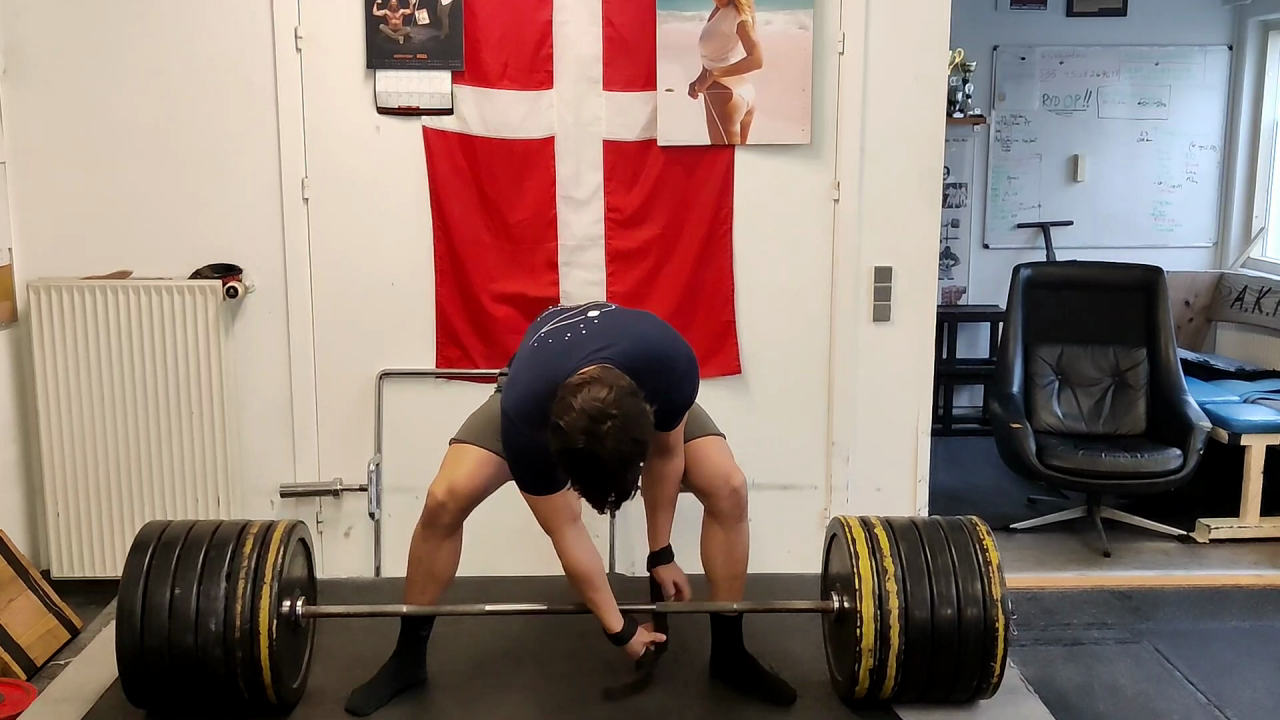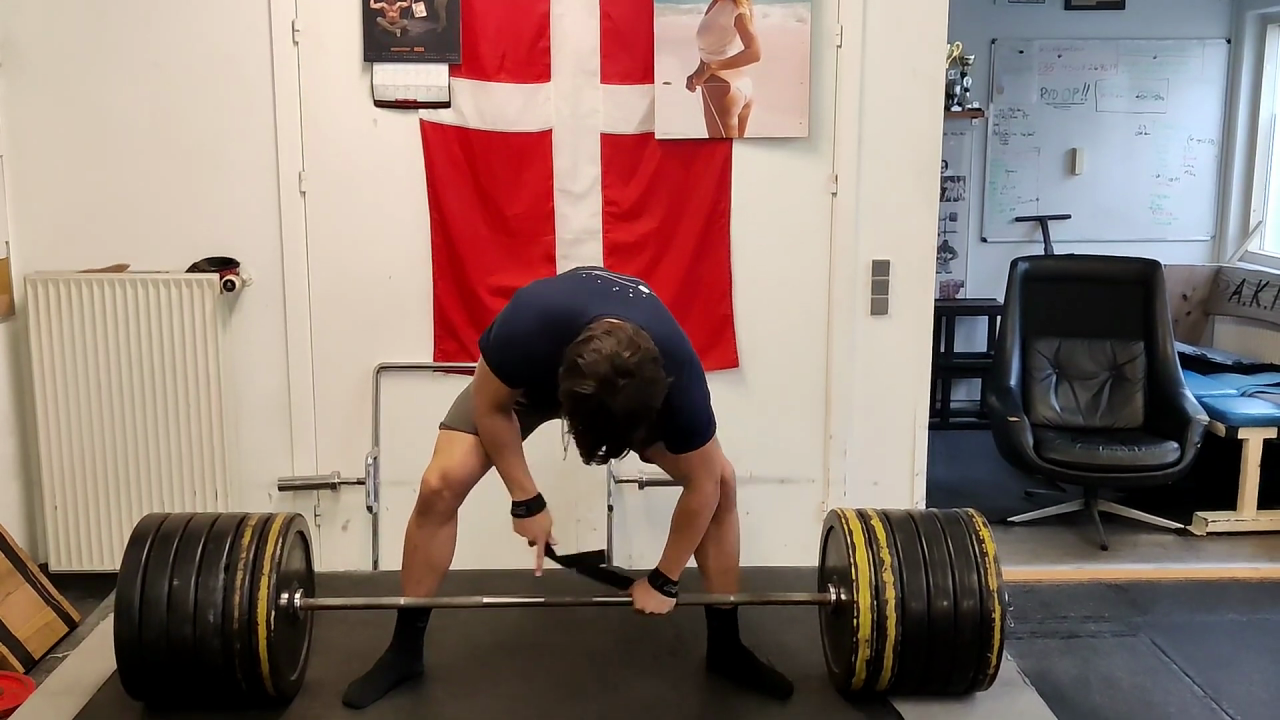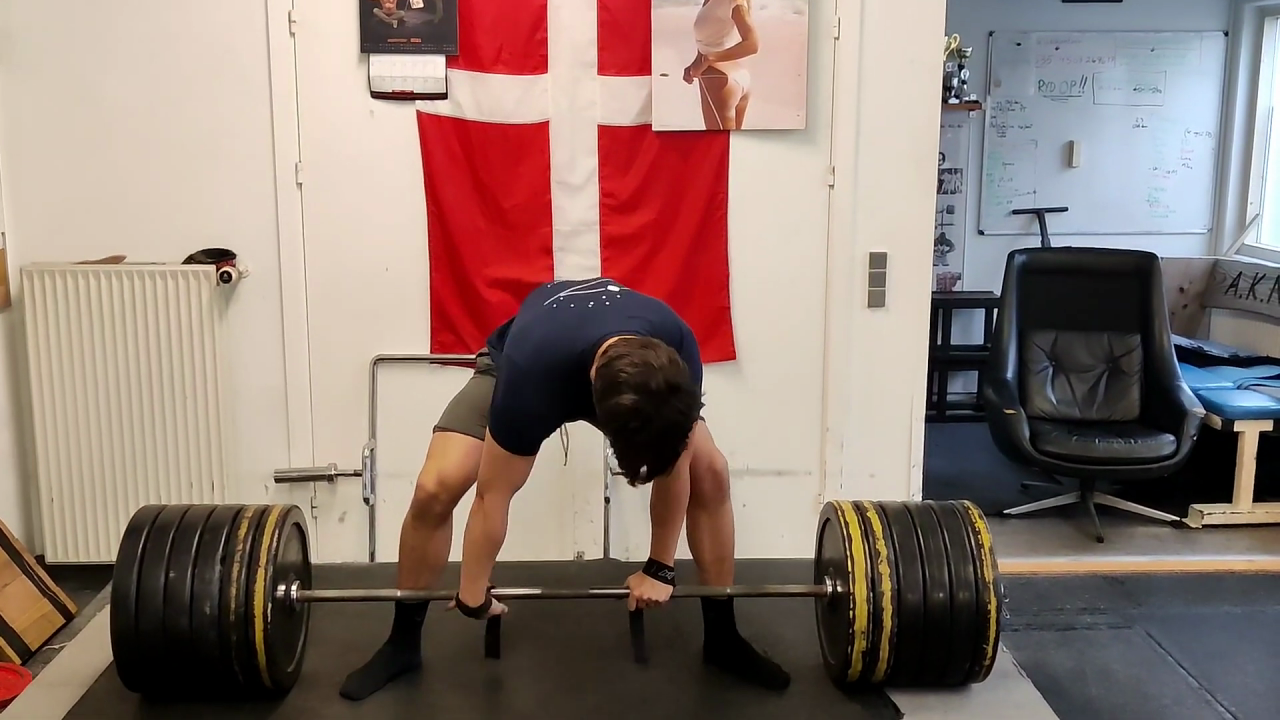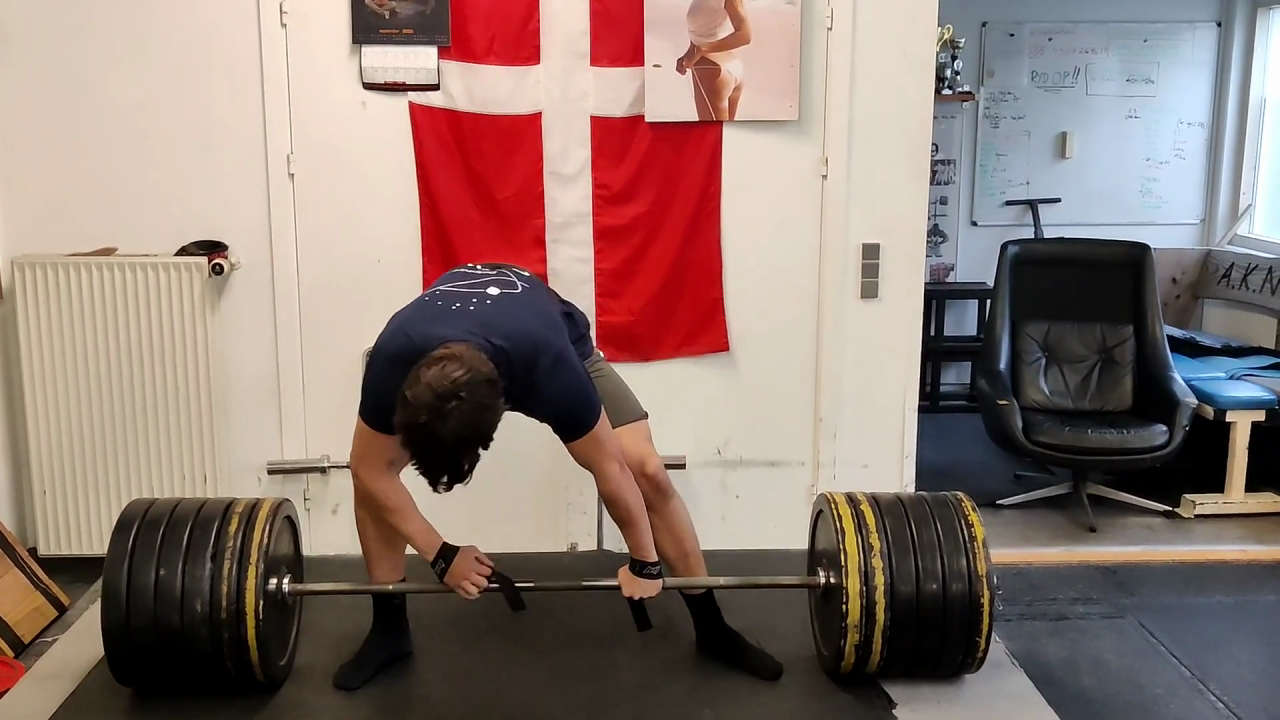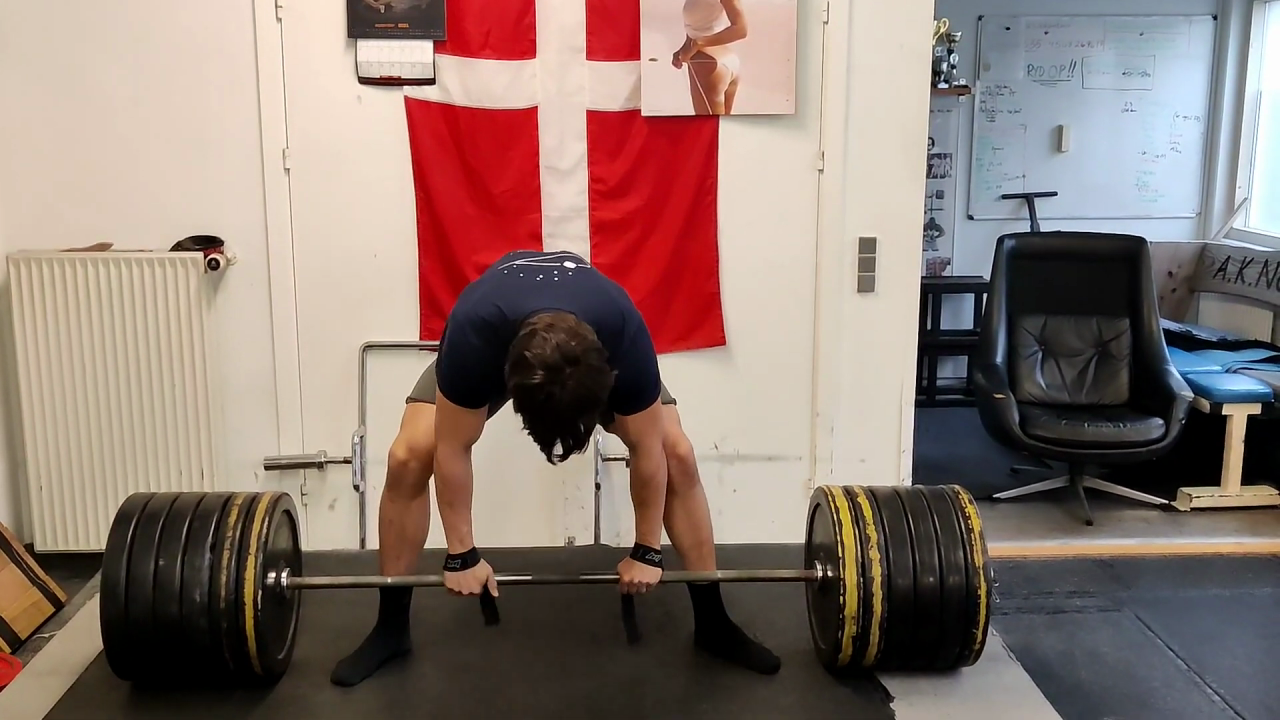
dt=1s
person 1, frame 1
left shoulder: (669, 362)
right shoulder: (524, 413)
left elbow: (666, 453)
right elbow: (566, 533)
left wrist: (660, 554)
right wrist: (619, 630)
left hip: (639, 384)
right hip: (539, 388)
left knee: (727, 487)
right knee: (445, 499)
left ankle: (728, 653)
right ankle: (409, 656)
person 1, frame 2
left shoulder: (677, 374)
right shoulder: (529, 324)
left elbow: (703, 486)
right elbow: (490, 407)
left wrist: (665, 580)
right wrist: (527, 503)
right hip: (532, 371)
left knee: (722, 481)
right knee: (440, 484)
left ankle: (725, 645)
right ankle: (406, 648)
person 1, frame 3
left shoulder: (678, 355)
right shoulder: (531, 371)
left elbow: (674, 469)
right elbow: (495, 494)
left wrist: (660, 567)
right wrist: (473, 596)
right hip: (514, 371)
left knee: (709, 472)
right knee: (435, 488)
left ankle: (723, 638)
right ankle: (403, 642)
person 1, frame 4
left shoulder: (550, 367)
right shoulder: (395, 359)
left elbow: (610, 468)
right elbow: (372, 469)
left wrist: (643, 562)
right wrist: (441, 555)
left hip: (550, 337)
left knee: (647, 469)
right knee: (367, 467)
left ankle: (712, 628)
right ankle: (388, 629)
person 1, frame 5
left shoulder: (624, 336)
right shoulder: (474, 334)
left elbow: (648, 451)
right elbow: (453, 450)
left wrist: (646, 551)
right wrist: (462, 554)
left hip: (595, 341)
right hip: (498, 332)
left knee: (677, 453)
right knee: (408, 459)
left ankle: (712, 622)
right ankle: (391, 627)
